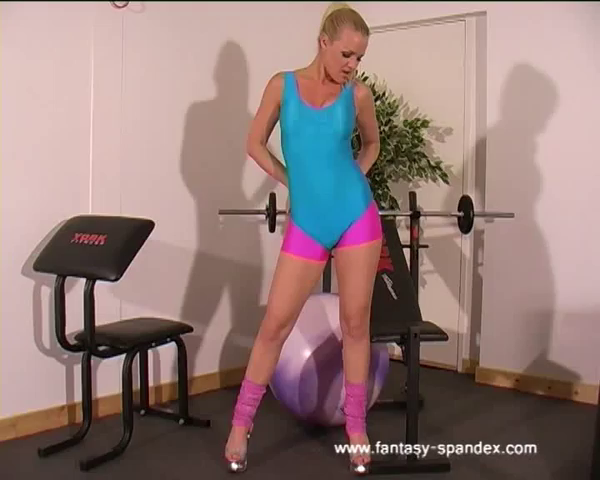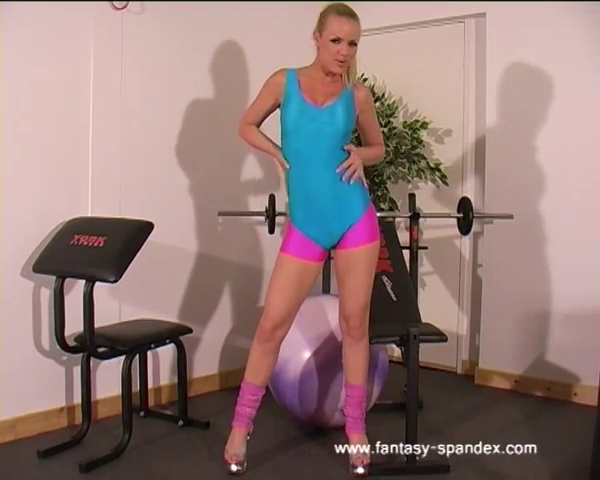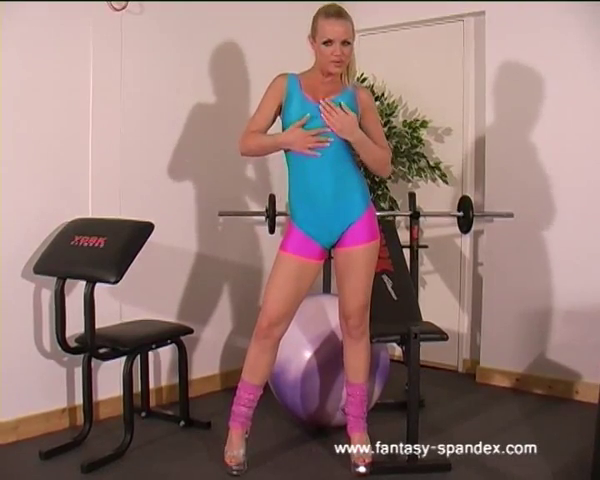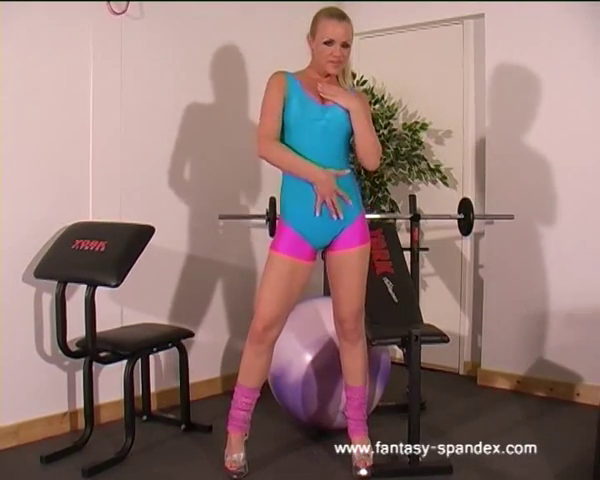
dt=0.7s
person 1, frame 1
left shoulder: (358, 95)
right shoulder: (282, 86)
right elbow: (255, 144)
left wrist: (352, 174)
right wrist: (295, 180)
left hip: (356, 215)
right hip: (306, 222)
left knee: (355, 323)
right knee: (275, 323)
left ankle: (356, 427)
right ankle: (240, 424)
person 1, frame 2
left shoulder: (358, 95)
right shoulder: (283, 82)
left elbow: (378, 147)
right elbow: (247, 126)
left wrist: (359, 157)
right wrist: (280, 153)
left hip: (355, 219)
right hip: (304, 224)
left knee: (355, 325)
right knee: (271, 324)
left ankle: (355, 428)
right ankle: (240, 426)
person 1, frame 3
left shoulder: (359, 98)
right shoulder: (285, 86)
left elbow: (384, 166)
right elbow: (247, 143)
left wrist: (351, 132)
right wrist: (287, 138)
left hip: (355, 217)
right hip: (305, 223)
left knee: (354, 323)
right knee: (269, 324)
left ankle: (357, 428)
right ankle: (238, 426)
person 1, frame 4
left shoulder: (354, 98)
right shoulder: (283, 83)
left elbow: (371, 159)
right elbow: (266, 145)
left wrist: (353, 106)
right wrist: (317, 176)
left hip: (348, 221)
right hip: (298, 222)
left knee: (350, 326)
right knee: (263, 326)
left ankle: (358, 431)
right ankle: (237, 430)
